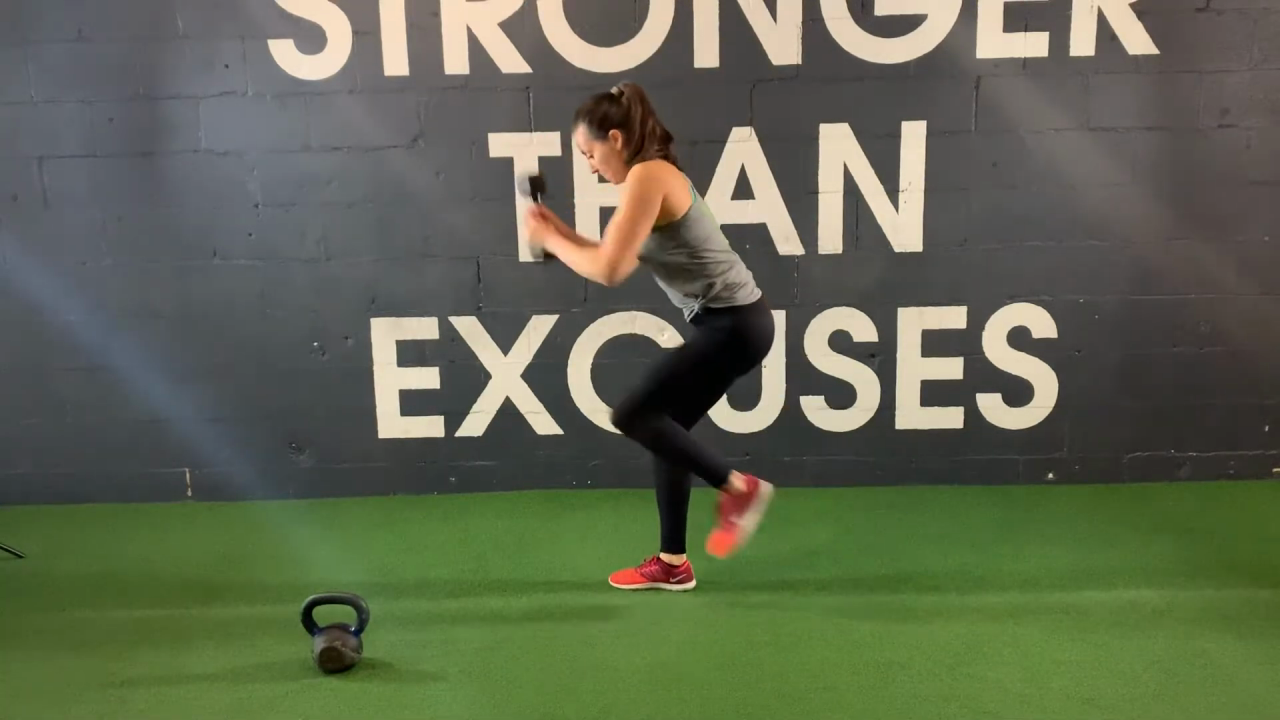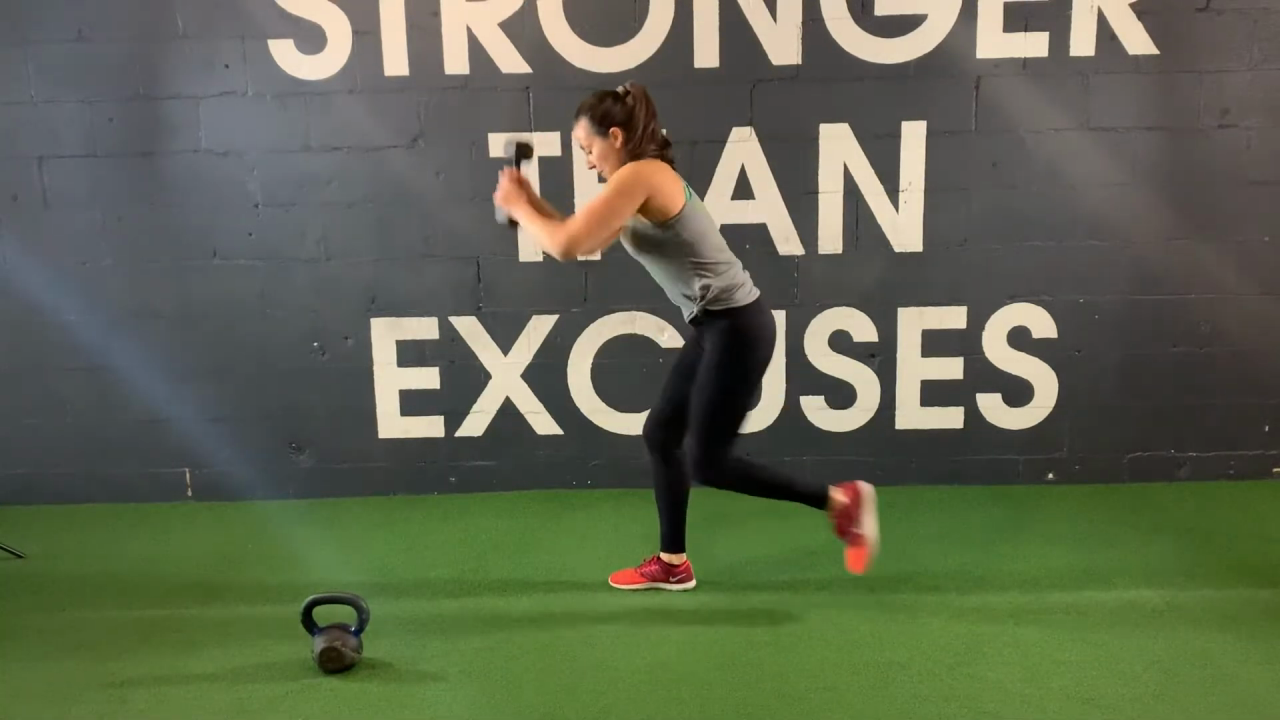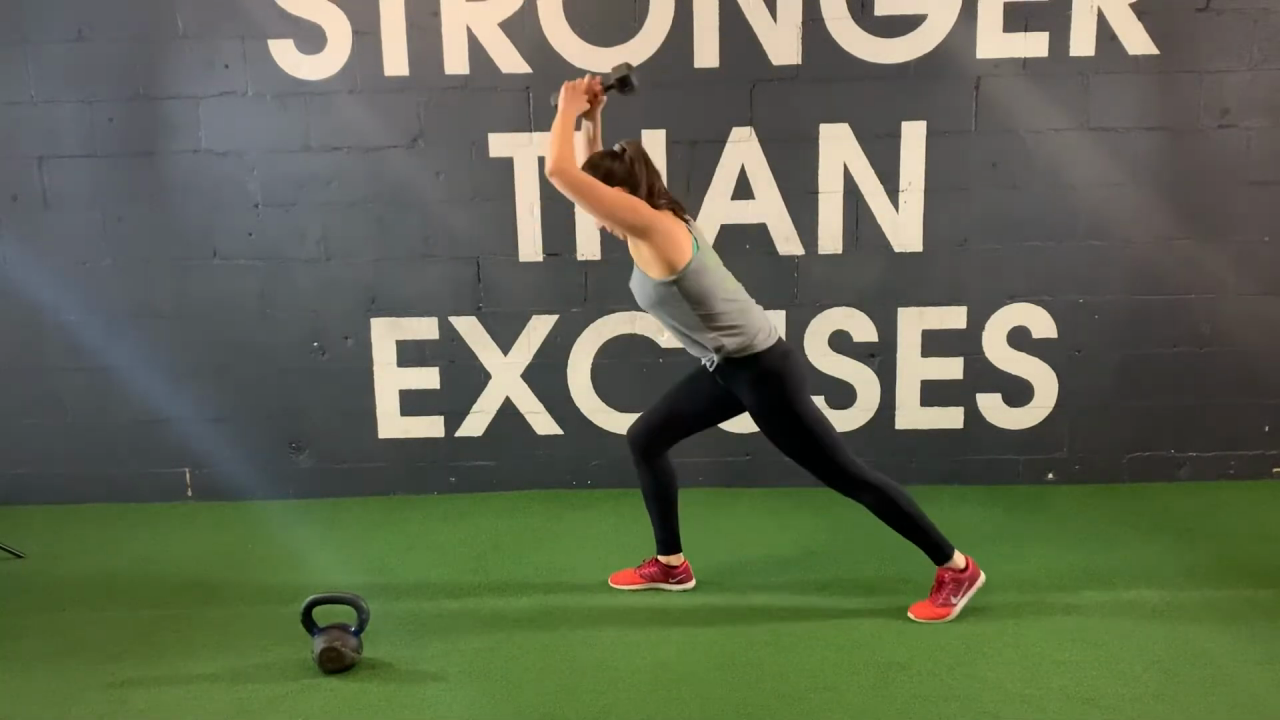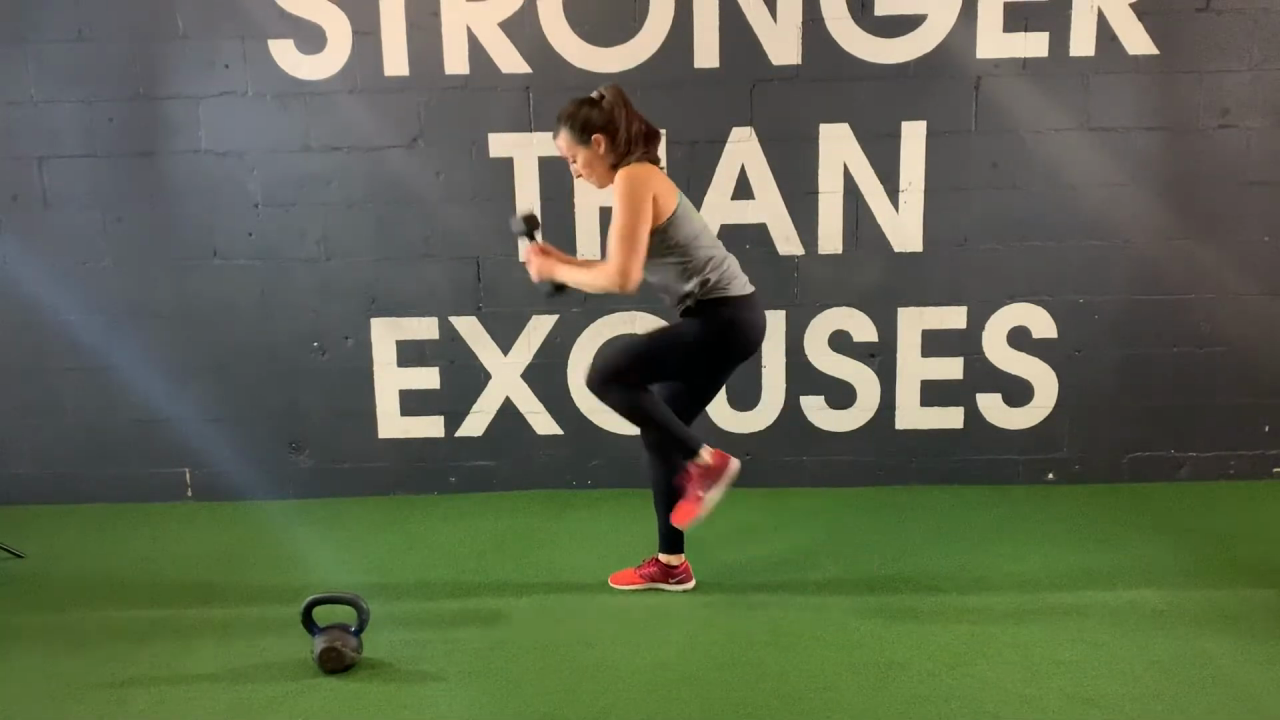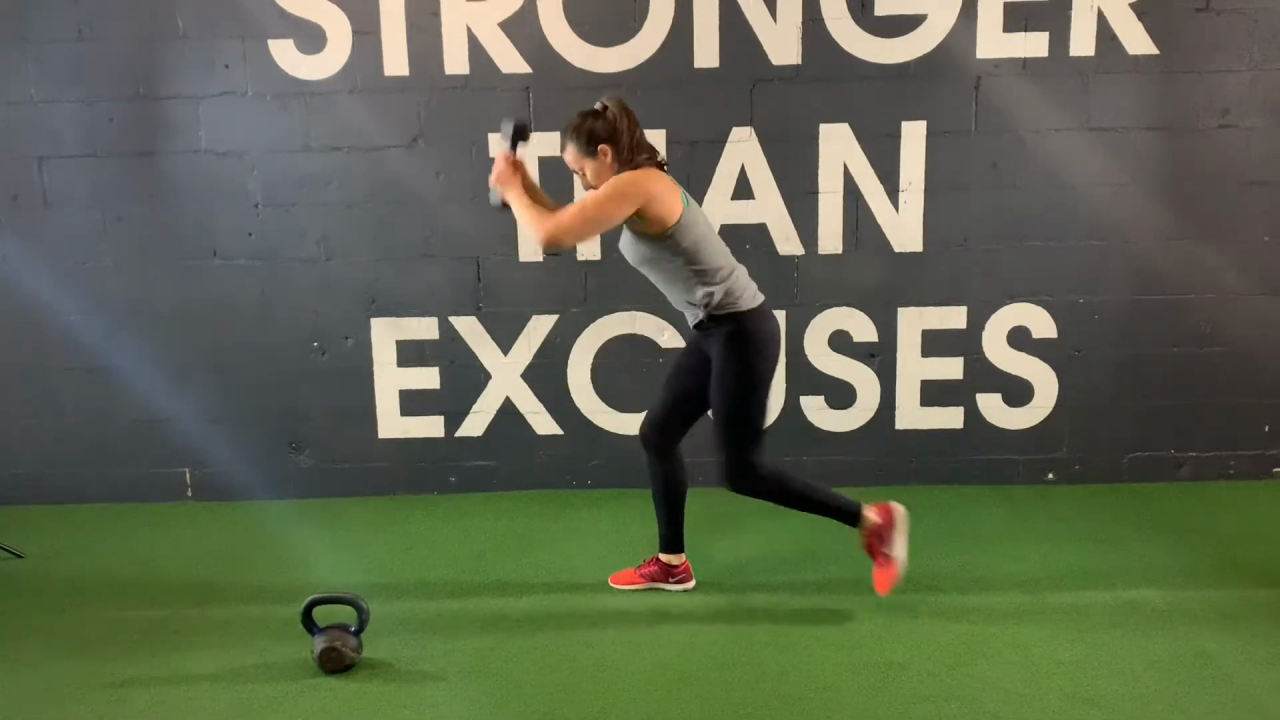
dt=0.4s
person 1, frame 1
left shoulder: (646, 177)
right shoulder: (650, 175)
left elbow: (608, 270)
right elbow: (624, 259)
left wrist: (554, 242)
right wrist: (562, 233)
left hip: (737, 324)
right hip: (722, 322)
left knee: (632, 415)
right knee: (659, 428)
left ankle: (736, 487)
right ankle: (672, 563)
person 1, frame 2
left shoulder: (638, 179)
right shoulder: (644, 175)
left elbow: (567, 245)
right elbow: (587, 239)
left wrist: (520, 209)
right wrist: (533, 204)
left hip: (737, 327)
right hip: (716, 325)
left knee: (708, 464)
right knee: (661, 436)
left ankle: (842, 500)
right ankle: (672, 563)
person 1, frame 3
left shoulder: (653, 225)
right shoulder: (656, 222)
left elbow: (561, 174)
right elbow: (587, 178)
left wrist: (567, 116)
right wrist: (590, 121)
left hip: (760, 369)
right hip: (732, 366)
left knee: (841, 473)
right knee: (644, 440)
left ankle: (956, 571)
right ankle: (671, 564)
person 1, frame 4
left shoulder: (634, 180)
right shoulder: (632, 177)
left elbow: (622, 279)
right elbow: (629, 269)
left wrist: (562, 273)
right wrist: (562, 262)
left hip: (728, 318)
right hip: (715, 317)
left knee: (606, 375)
right knee: (662, 434)
left ankle: (704, 462)
right ankle: (671, 563)
person 1, frame 5
left shoulder: (636, 186)
right shoulder: (635, 183)
left elbow: (551, 235)
right elbow: (561, 228)
left wrist: (513, 191)
right wrist: (524, 189)
left hip: (742, 330)
right hip: (715, 329)
left knee: (740, 472)
right knee: (658, 436)
left ankle: (874, 520)
right ankle: (671, 563)
